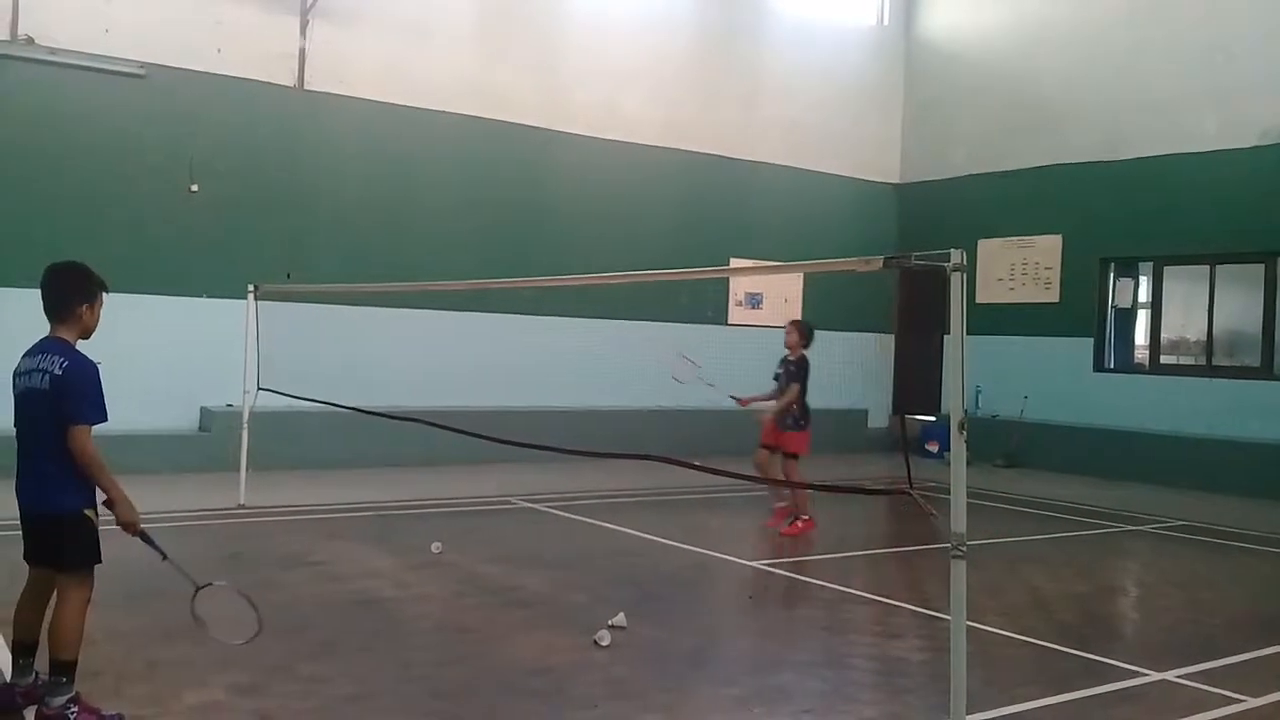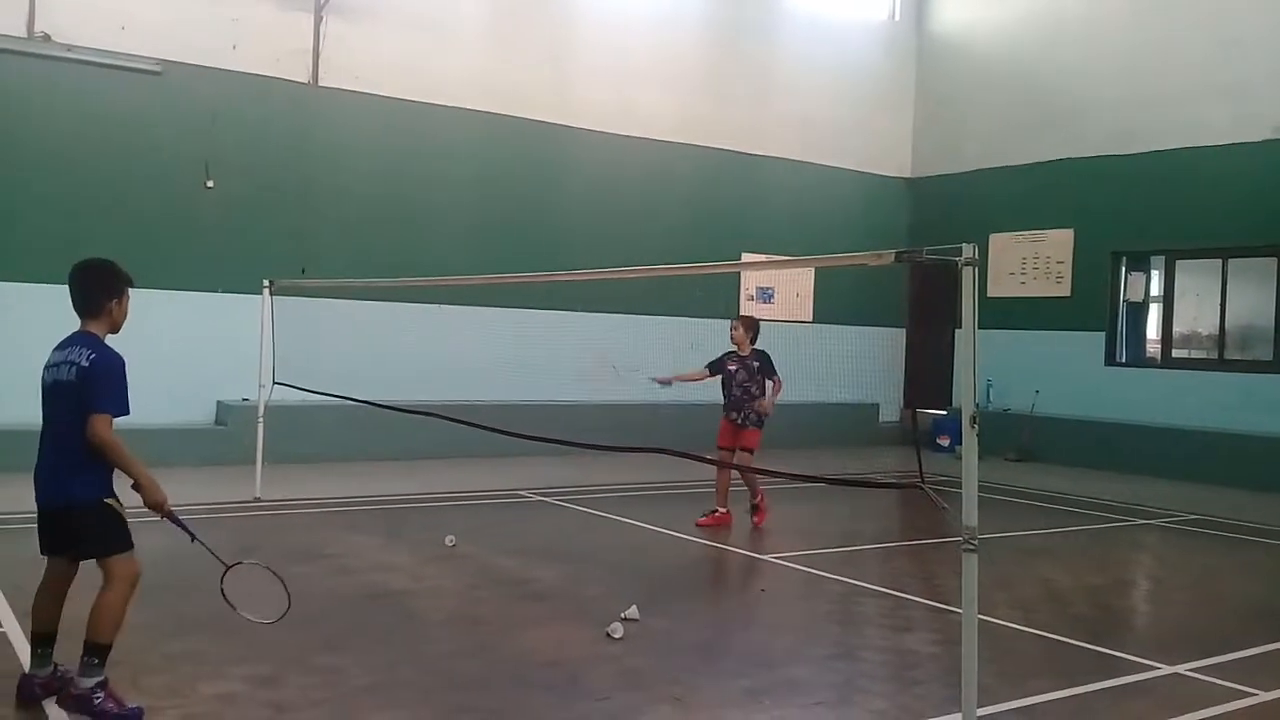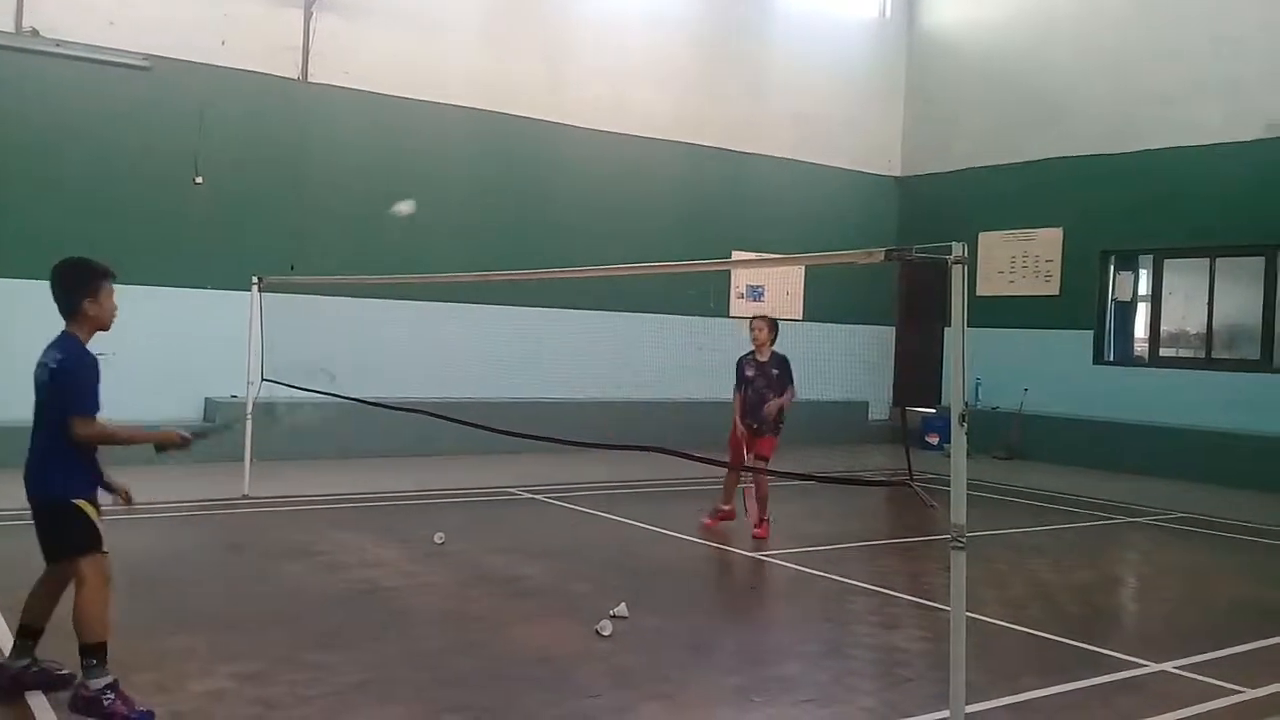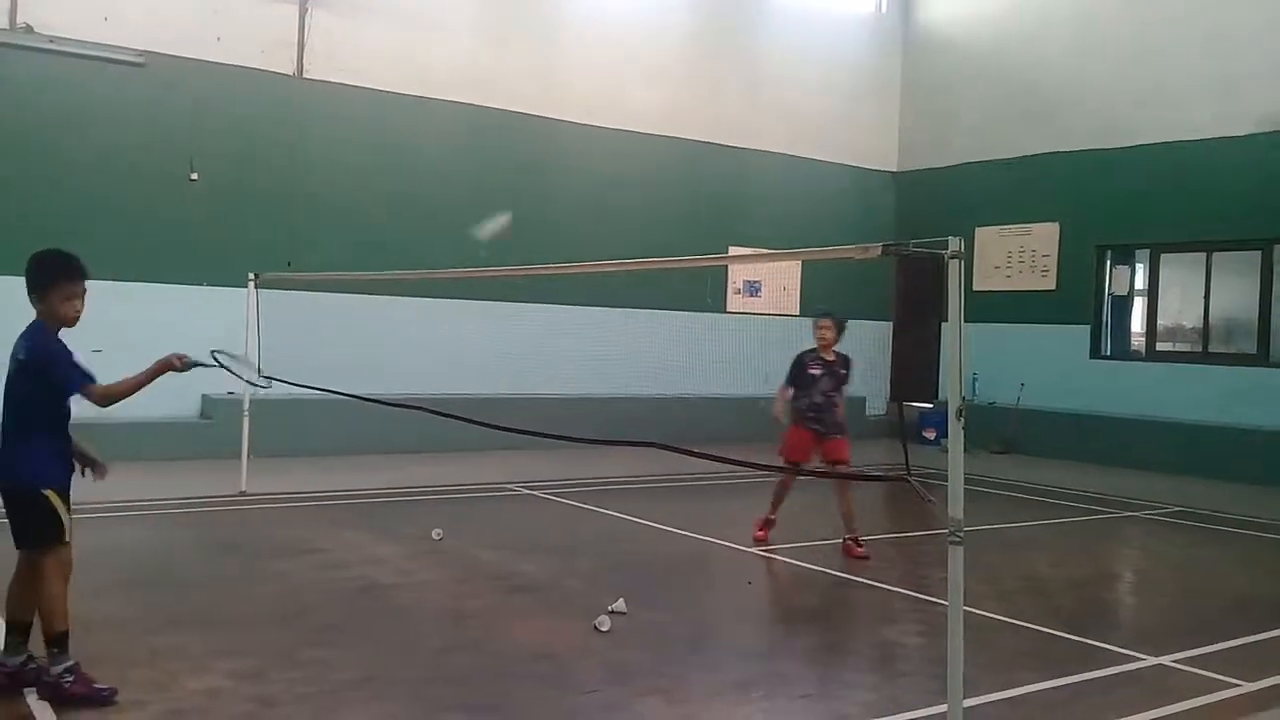
dt=0.5s
person 1, frame 1
right shoulder: (78, 368)
right elbow: (79, 443)
right wrist: (118, 498)
right hip: (66, 500)
left knee: (39, 583)
right knee: (74, 591)
person 1, frame 2
left shoulder: (59, 354)
right shoulder: (105, 360)
right elbow: (99, 432)
right wrist: (144, 480)
left hip: (52, 484)
right hip: (86, 489)
left knee: (58, 573)
right knee: (123, 574)
left ankle: (39, 674)
right ankle: (88, 683)
person 1, frame 3
left shoulder: (59, 353)
right shoulder: (78, 359)
right elbow: (83, 430)
left wrist: (104, 479)
right wrist: (153, 436)
left hip: (53, 481)
right hip: (64, 485)
left knee: (59, 571)
right knee: (94, 575)
person 1, frame 4
left shoulder: (39, 343)
right shoulder: (45, 348)
right elbow: (100, 395)
left wrist: (77, 451)
right wrist: (160, 367)
right knee: (55, 566)
right ankle: (60, 672)
person 2, frame 1
left shoulder: (801, 363)
right shoulder: (784, 361)
left elbow: (793, 393)
left wrist: (772, 411)
right wrist: (750, 399)
left hip: (794, 422)
right hip: (778, 420)
left knee: (789, 470)
right knee: (761, 460)
left ankle: (805, 518)
right ankle: (783, 503)
person 2, frame 2
left shoulder: (761, 357)
right shoulder: (726, 359)
left elbow: (777, 382)
right elbow: (701, 374)
left wrist: (770, 400)
right wrist: (672, 378)
left hip: (752, 420)
right hip: (730, 417)
left knee: (742, 465)
right knee: (723, 462)
left ankle: (757, 499)
right ankle: (721, 511)
person 2, frame 3
left shoulder: (781, 362)
right shoulder: (744, 361)
left elbow: (790, 392)
right elbow: (737, 394)
left wrist: (777, 404)
right wrist: (738, 421)
left hip: (769, 425)
right hip: (744, 422)
left knee: (759, 471)
right knee: (735, 466)
left ankle: (763, 519)
right ankle: (724, 508)
person 2, frame 4
left shoulder: (844, 363)
right shoulder: (804, 359)
right elbow: (785, 390)
left wrist: (841, 413)
right wrist: (781, 410)
left hip: (832, 429)
right hip: (803, 426)
left knee: (843, 478)
right knee: (789, 476)
left ankle: (851, 537)
right ankle: (769, 519)
